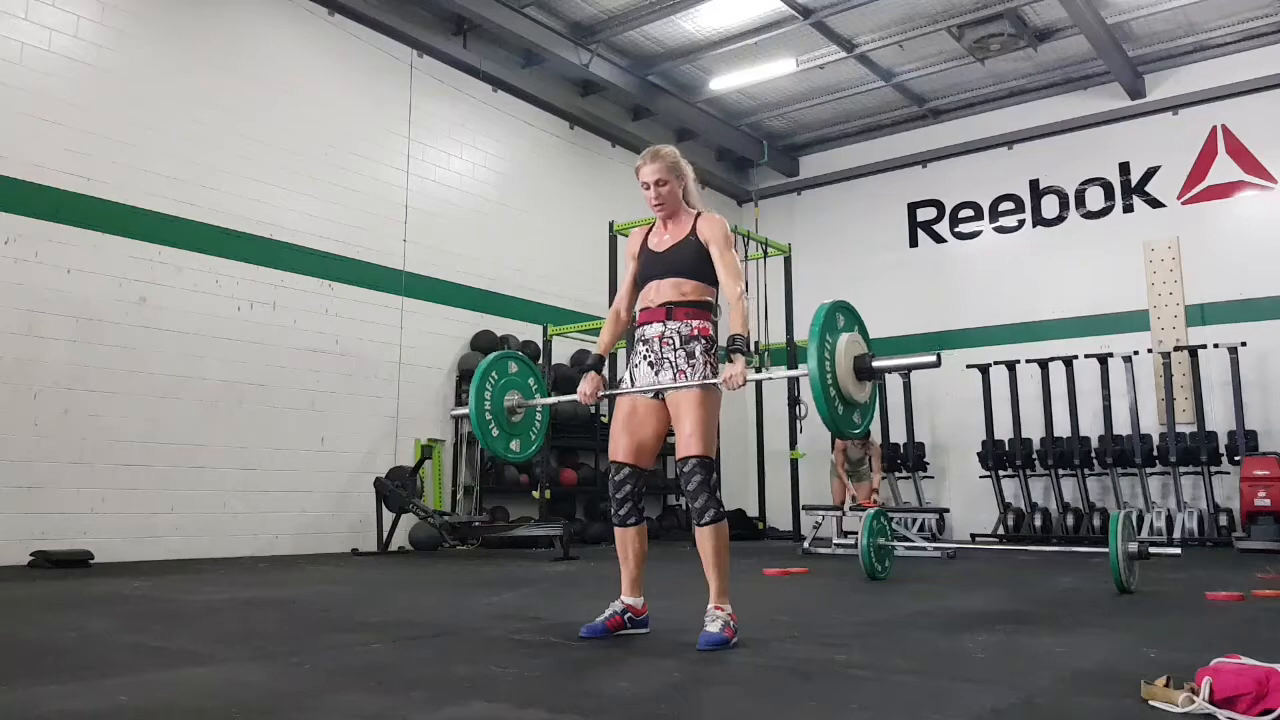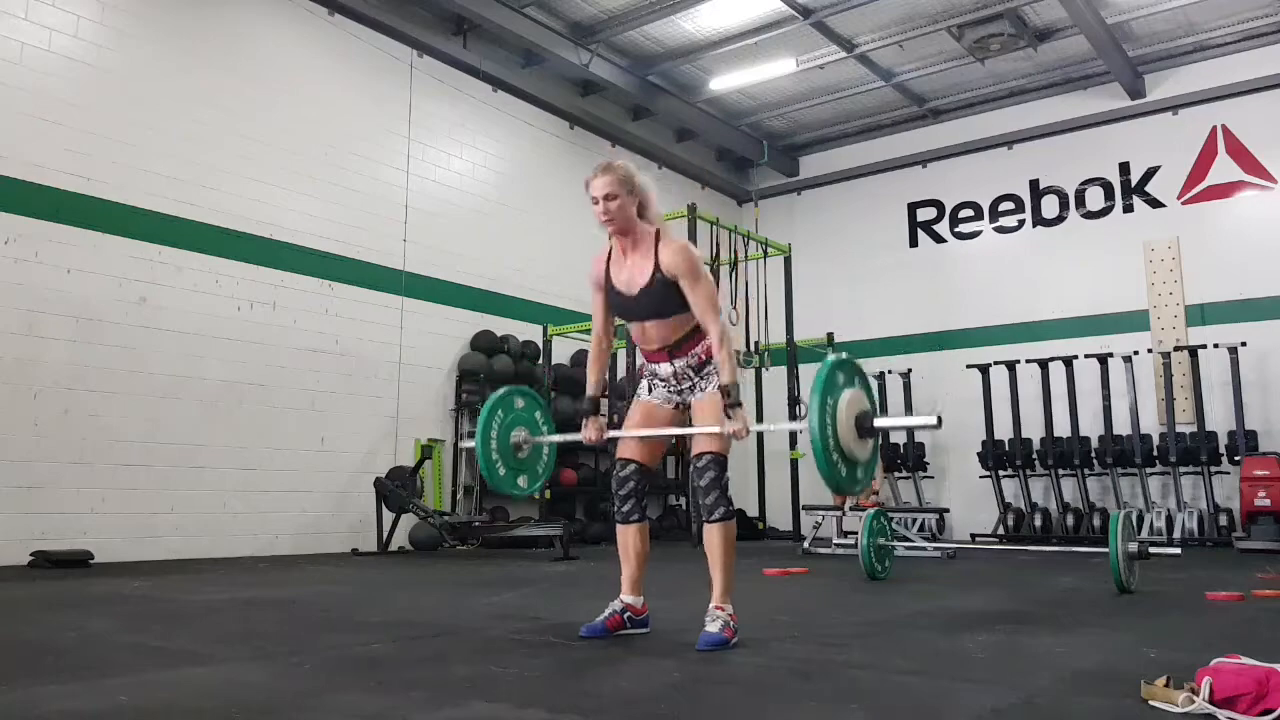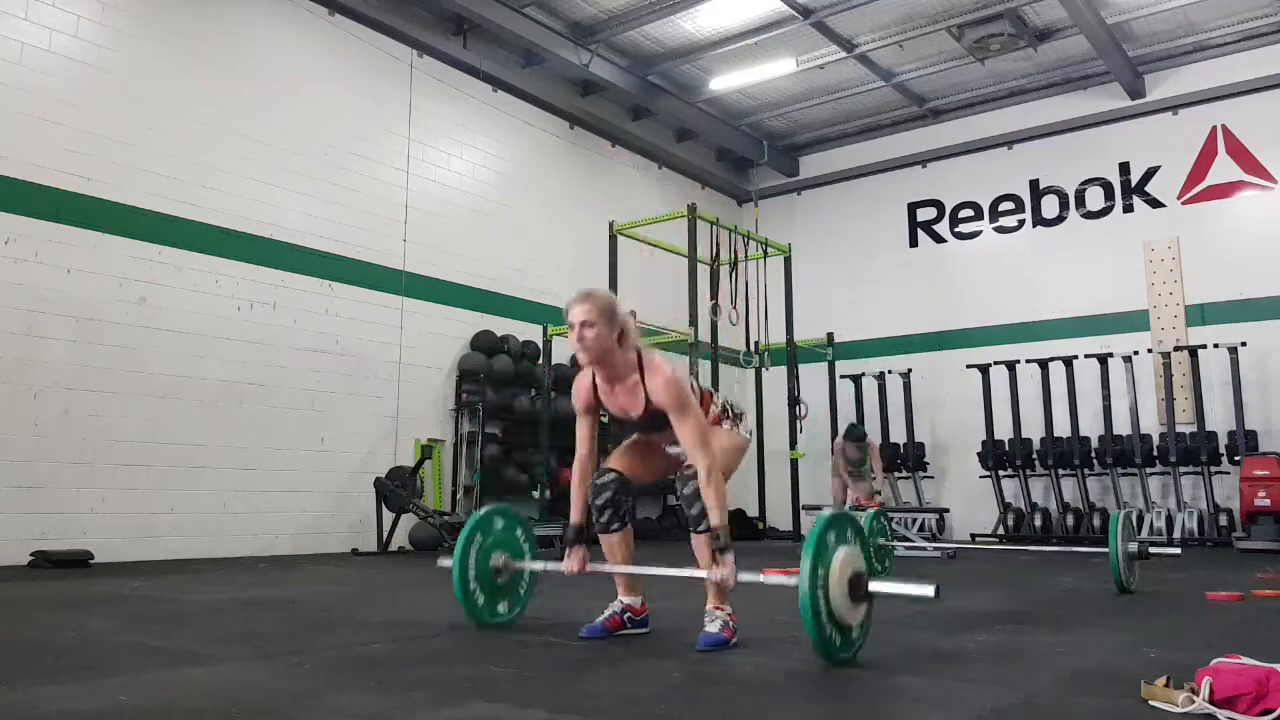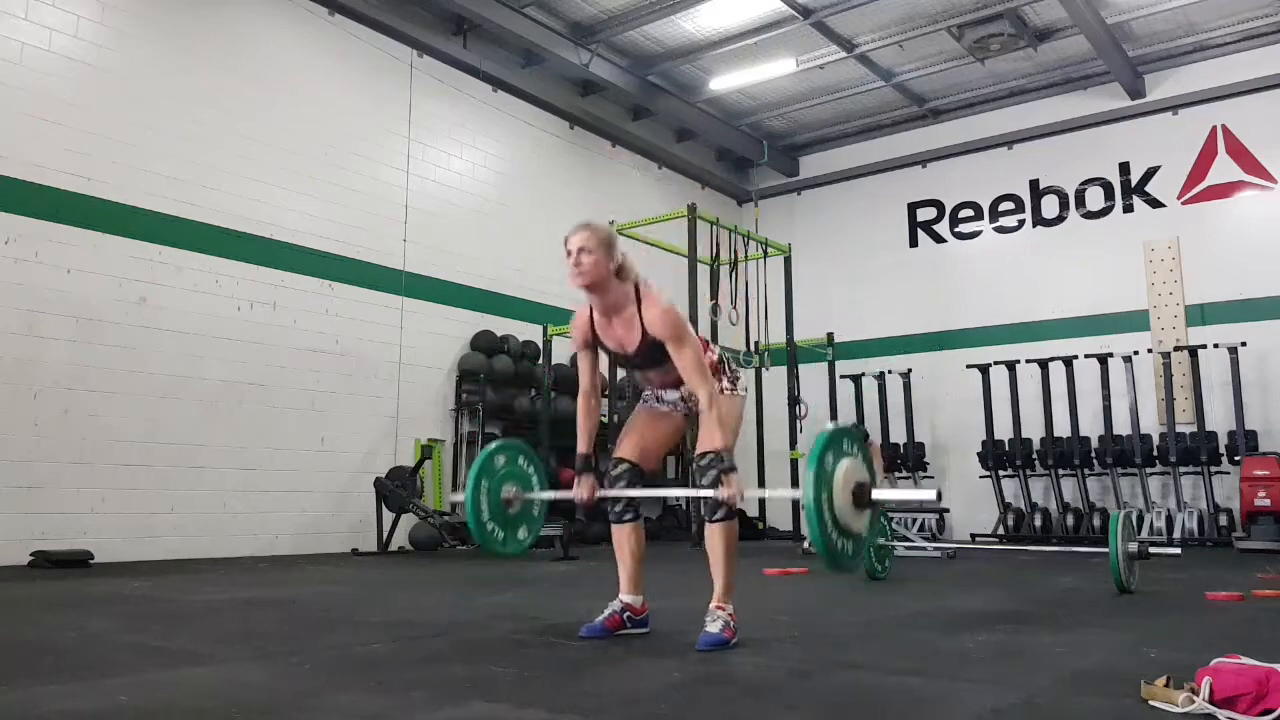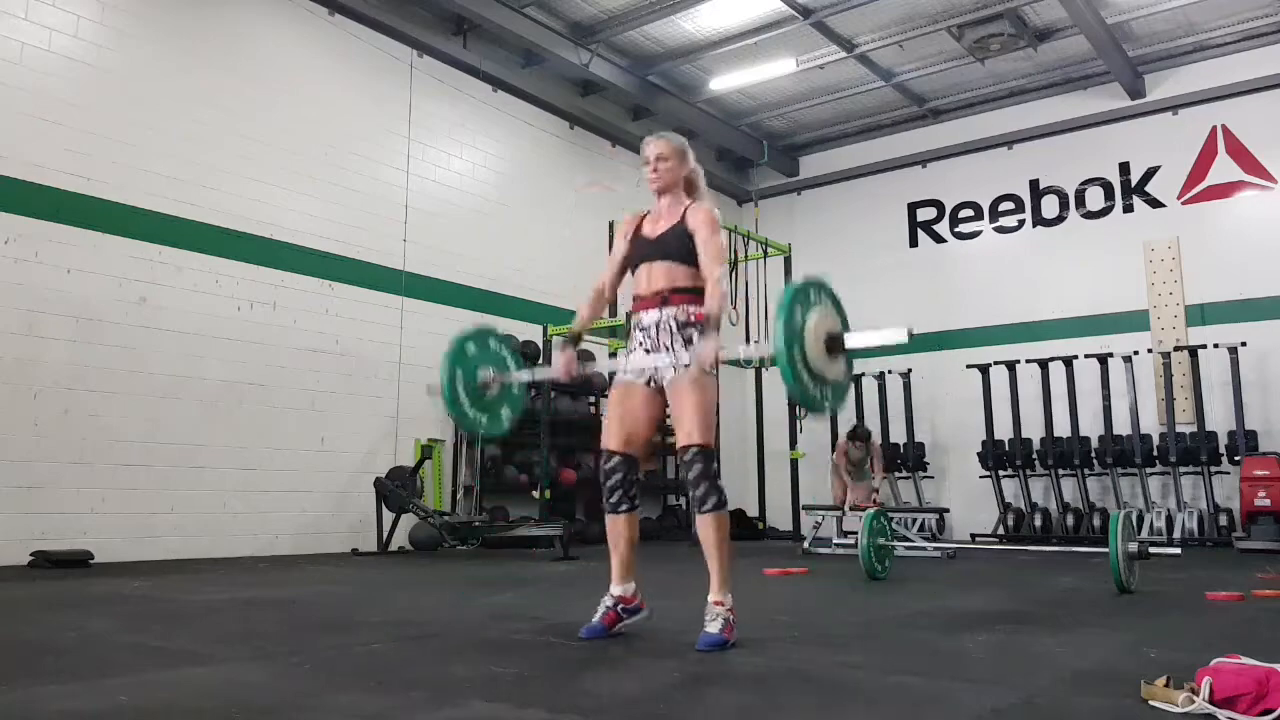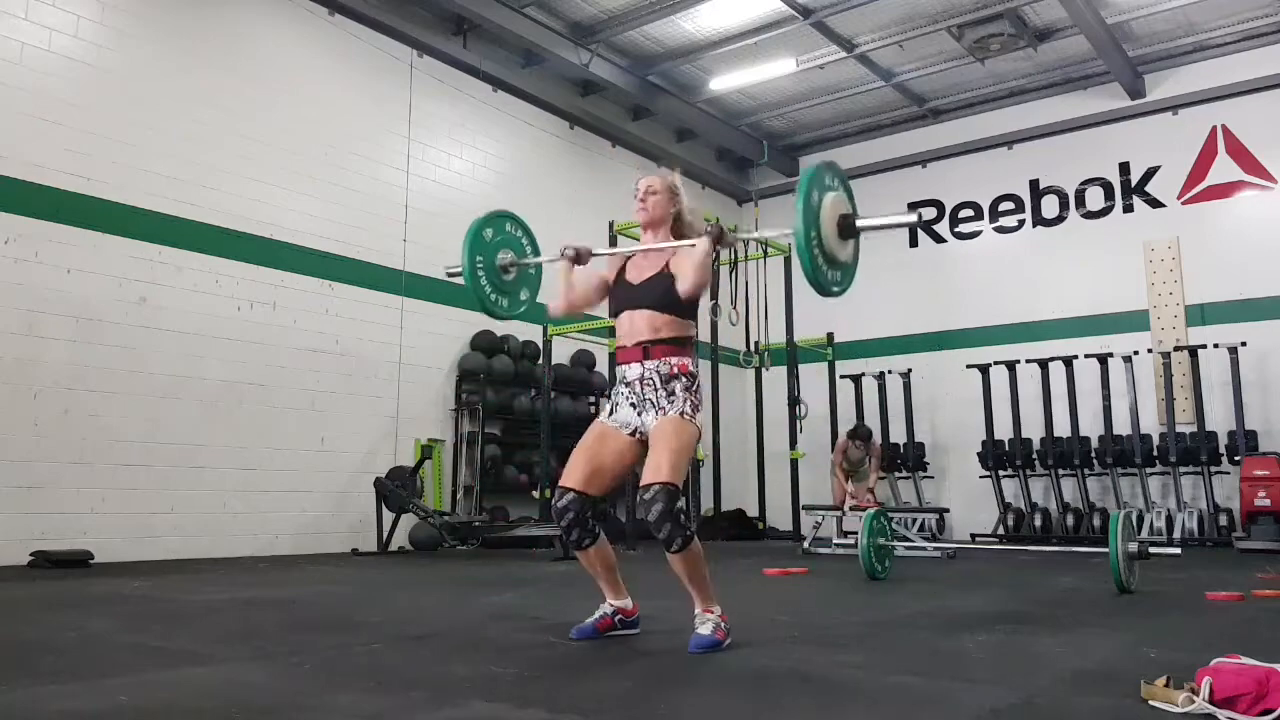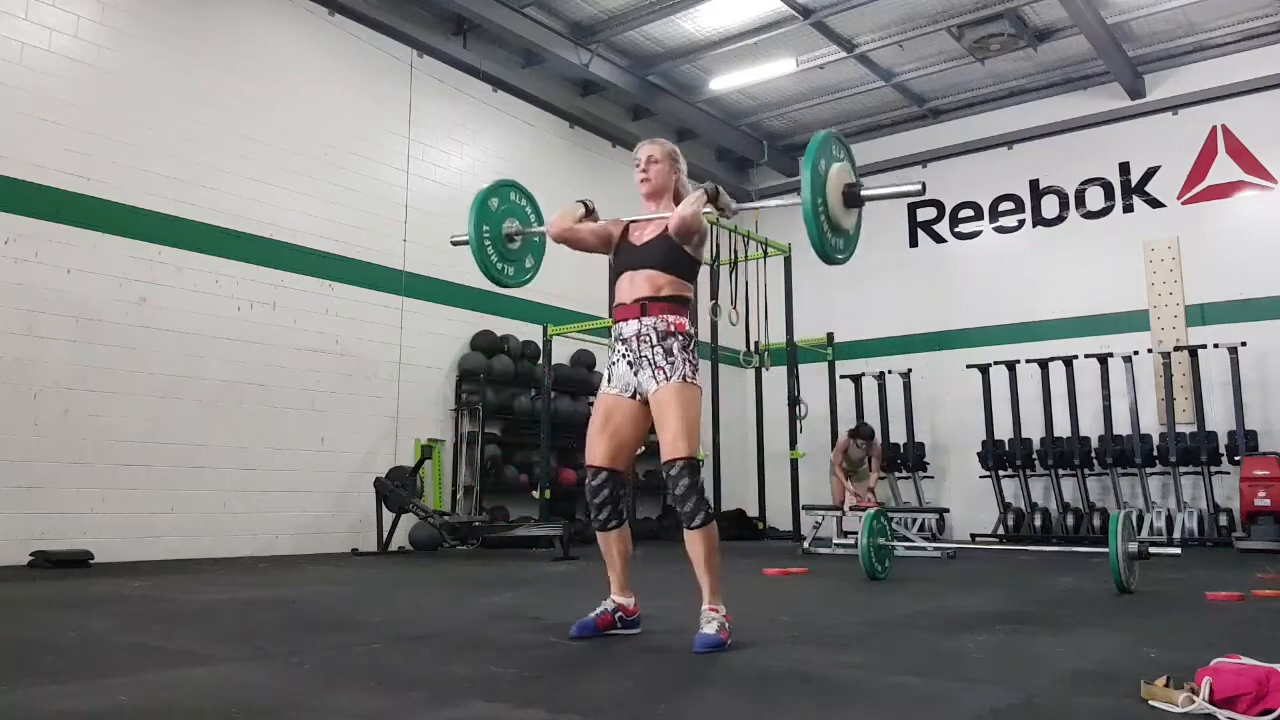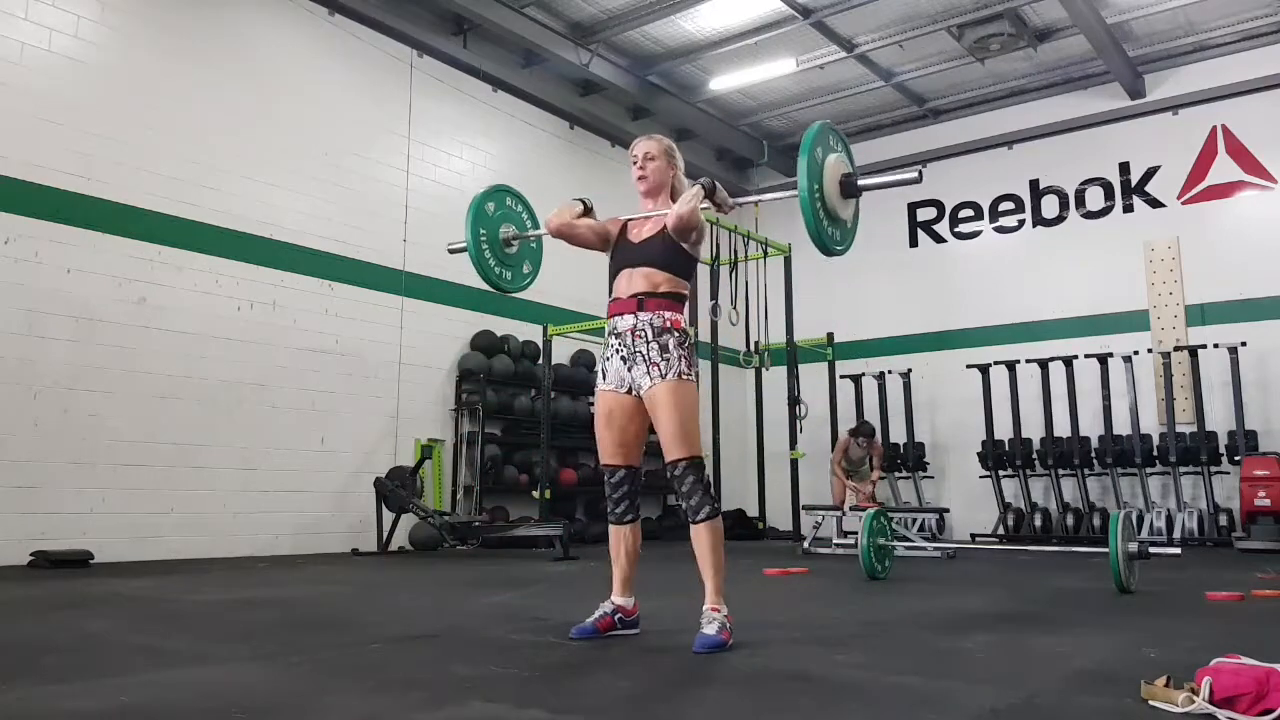
dt=0.2s
person 1, frame 1
left shoulder: (709, 225)
right shoulder: (639, 239)
left elbow: (735, 293)
right elbow: (620, 309)
left wrist: (738, 352)
right wrist: (595, 366)
left hip: (690, 347)
right hip: (643, 353)
left knee: (696, 475)
right knee: (622, 480)
left ankle: (720, 610)
right ankle: (631, 603)
person 1, frame 2
left shoulder: (673, 251)
right shoulder: (602, 266)
left elbow: (715, 328)
right elbow: (601, 342)
left wrist: (731, 401)
right wrist: (592, 409)
left hip: (702, 366)
right hip: (656, 373)
left knee: (708, 474)
right knee: (627, 477)
left ankle: (722, 610)
right ankle: (630, 603)
person 1, frame 3
left shoulder: (661, 376)
right shoulder: (585, 385)
left elbow: (704, 463)
right elbow: (583, 463)
right wrist: (575, 540)
left hip: (718, 426)
right hip: (660, 437)
left knee: (694, 488)
right knee: (607, 487)
left ankle: (719, 613)
right ankle: (630, 604)
person 1, frame 4
left shoulder: (656, 310)
right shoulder: (584, 322)
left elbow: (704, 393)
right elbow: (588, 397)
left wrist: (727, 469)
right wrist: (584, 468)
left hip: (715, 383)
right hip: (662, 395)
left knee: (708, 473)
right knee: (618, 476)
left ankle: (722, 611)
right ankle: (631, 603)
person 1, frame 5
left shoulder: (699, 213)
right shoulder: (633, 225)
left elbow: (716, 277)
right elbow: (603, 288)
left wrist: (713, 332)
right wrist: (572, 340)
left hip: (687, 338)
right hip: (641, 345)
left knee: (696, 464)
right knee: (615, 466)
left ankle: (720, 605)
right ankle: (623, 594)
person 1, frame 6
left shoulder: (684, 253)
right shoulder: (620, 266)
left elbow: (689, 286)
right elbow: (562, 306)
left wrist: (708, 245)
right wrist: (574, 263)
left hip: (671, 388)
right hip: (624, 391)
left knee: (657, 502)
right knee: (568, 502)
left ankle: (709, 614)
right ankle: (620, 606)
person 1, frame 7
left shoulder: (688, 224)
right shoulder: (620, 231)
left elbow: (681, 223)
right elbow: (558, 231)
left wrist: (707, 197)
right wrist: (583, 209)
left hip: (668, 348)
right hip: (622, 354)
left knee: (681, 477)
right knee: (599, 482)
left ankle: (714, 609)
right ankle: (622, 604)
person 1, frame 8
left shoulder: (686, 221)
right shoulder: (618, 228)
left elbow: (678, 218)
right elbow: (556, 226)
left wrist: (704, 193)
right wrist: (582, 206)
left hip: (663, 342)
right hip: (617, 347)
left knee: (686, 475)
right knee: (617, 483)
left ankle: (716, 611)
right ankle: (622, 604)
